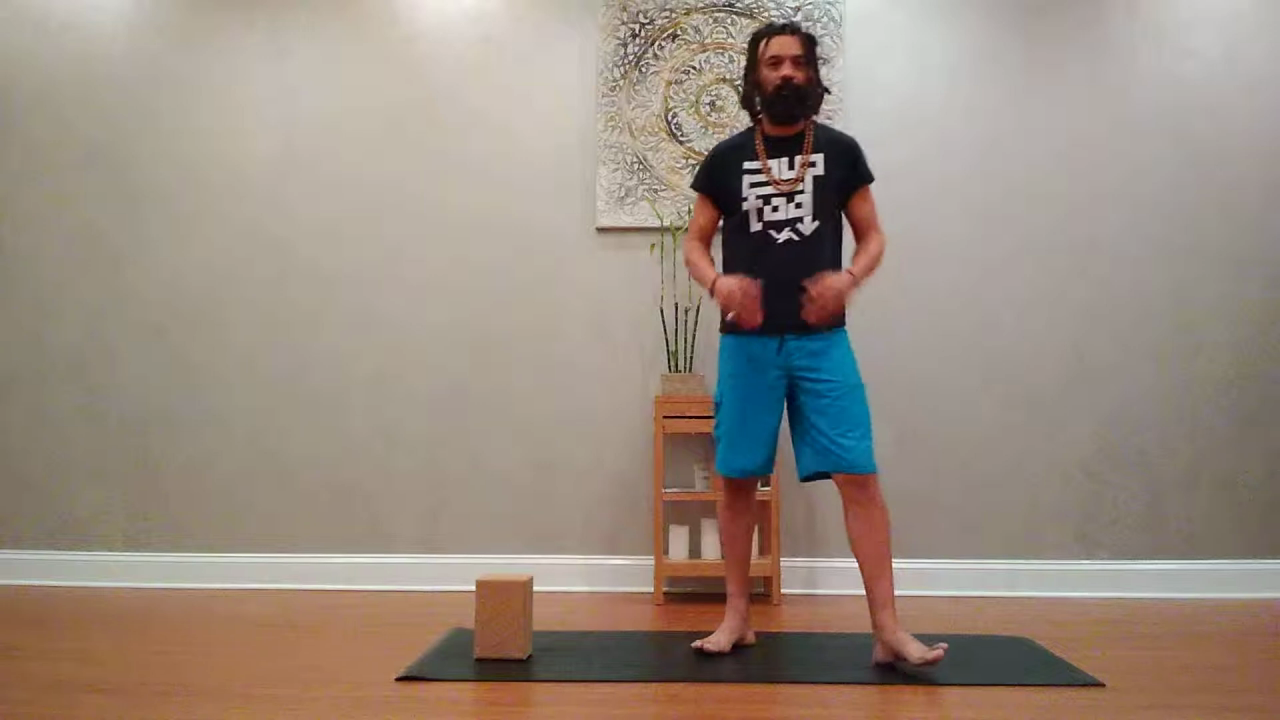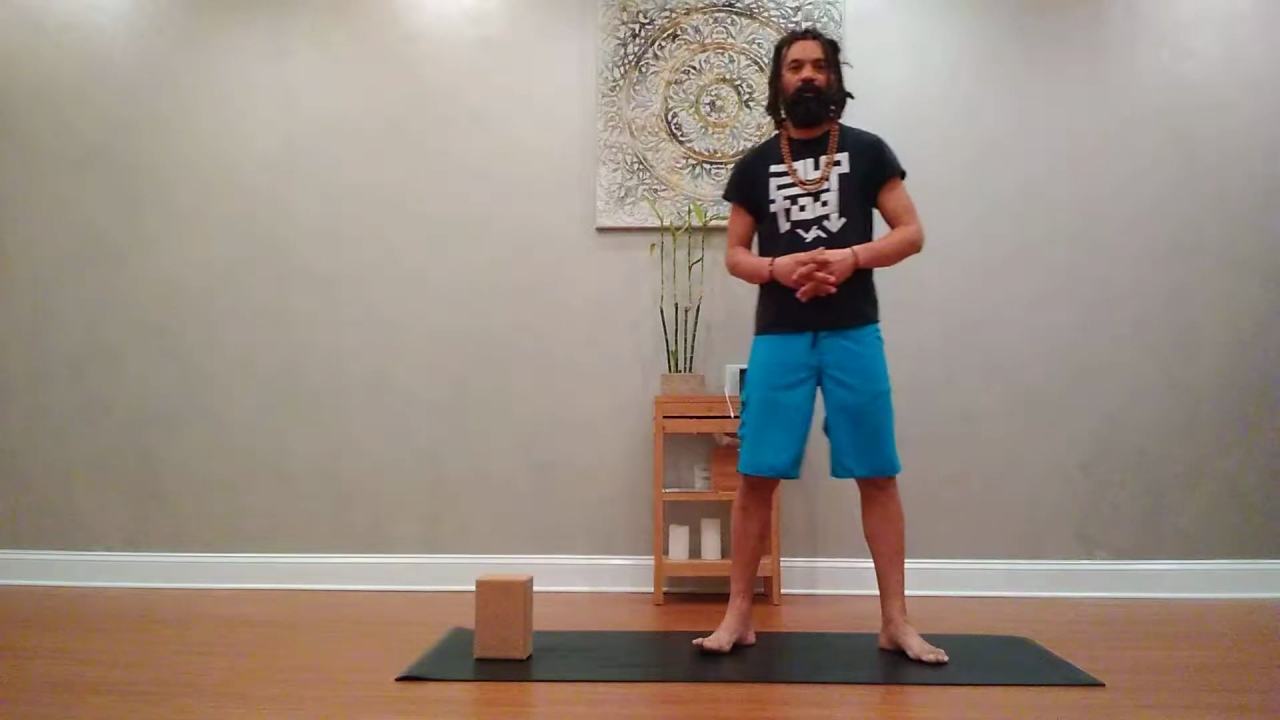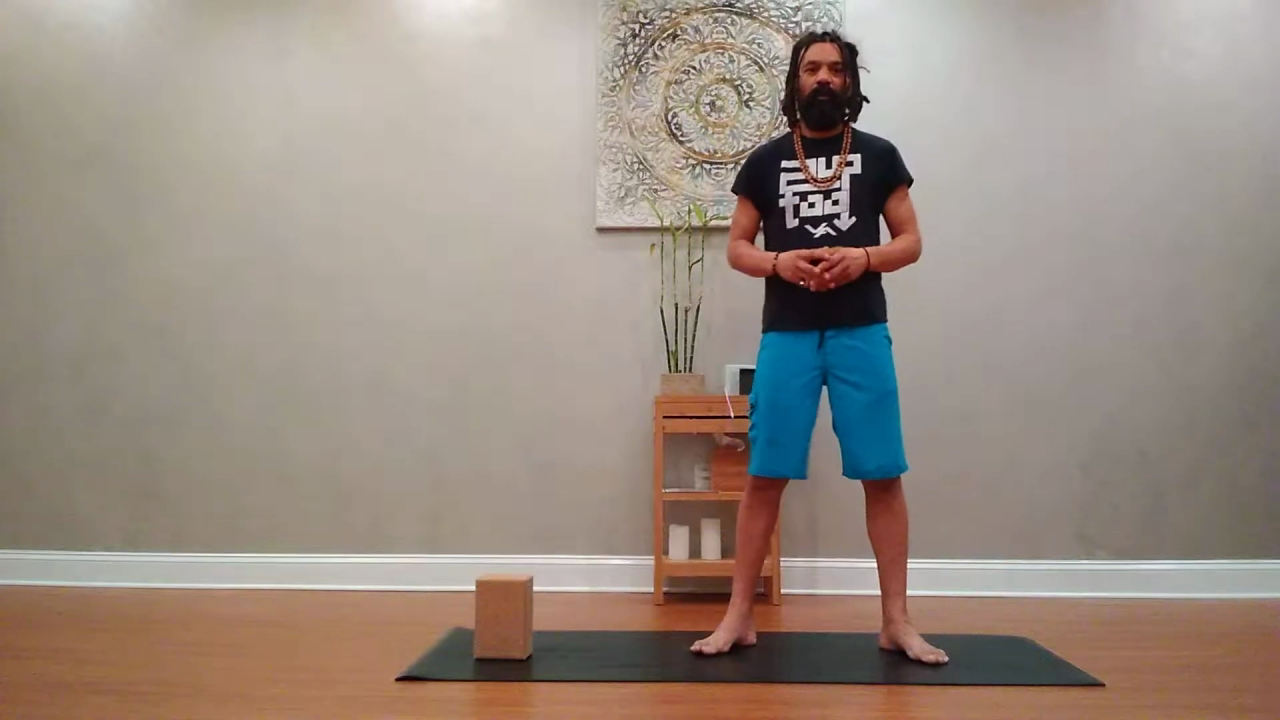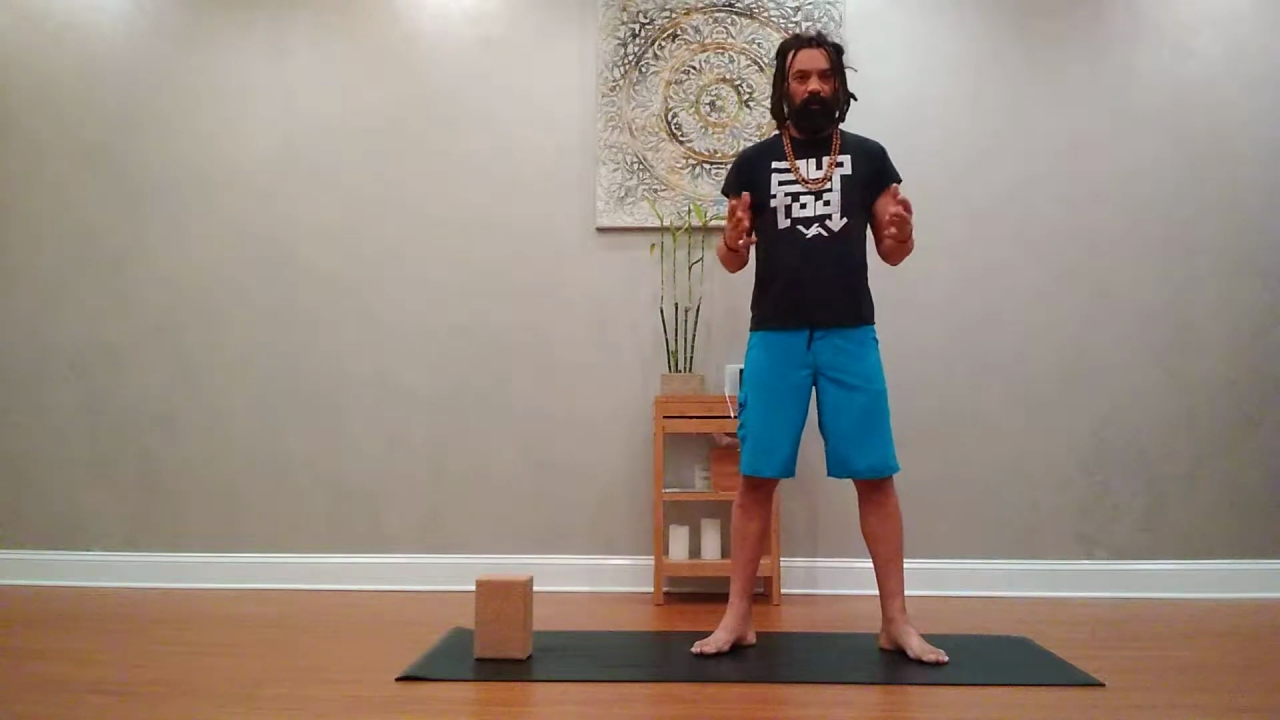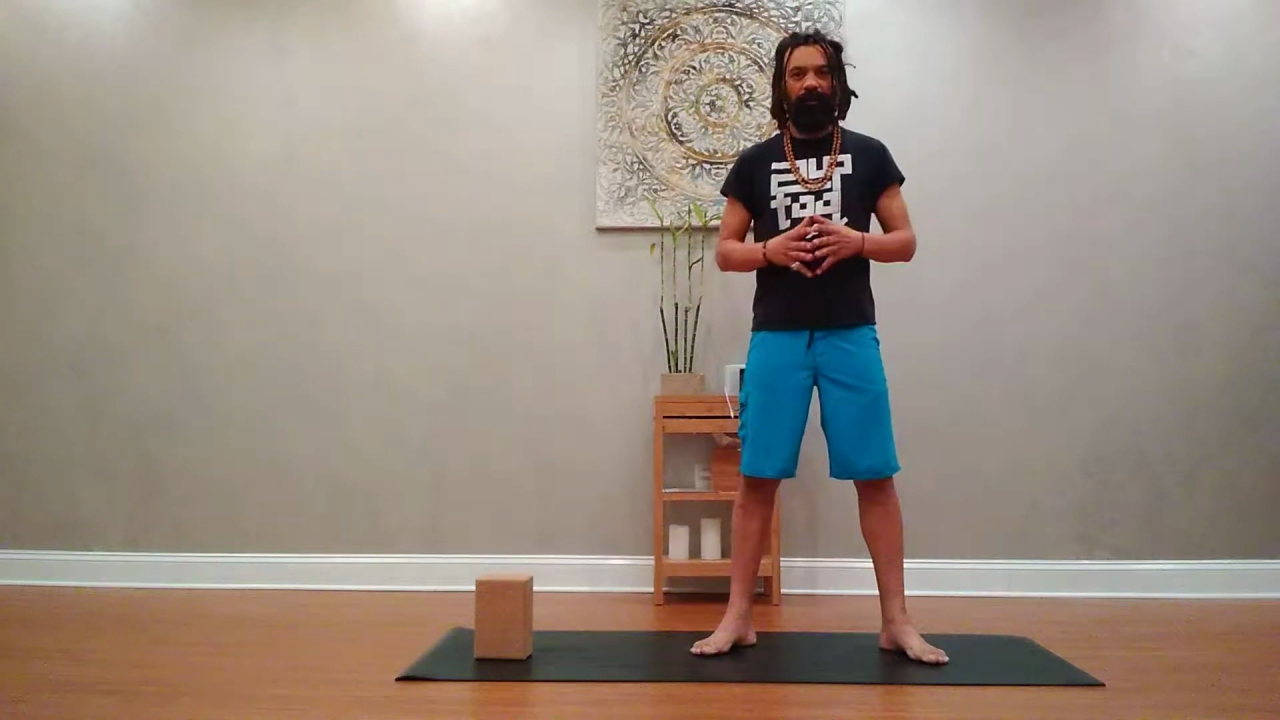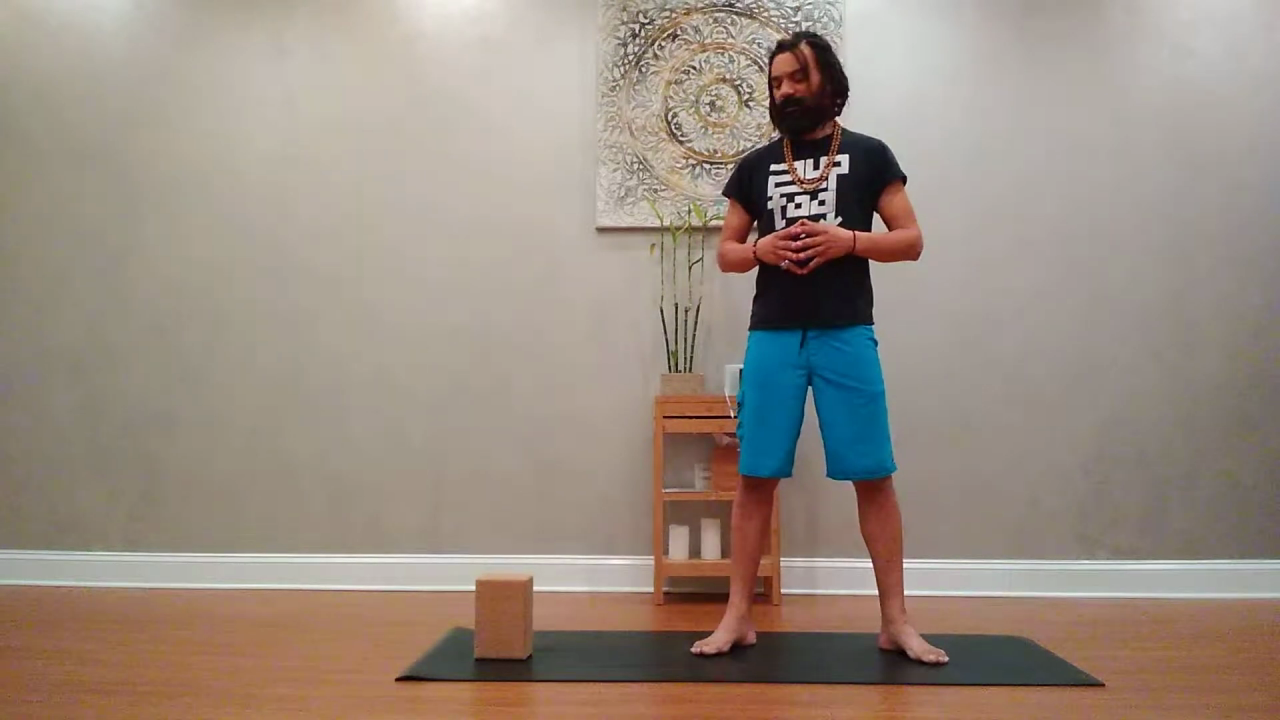
dt=0.5s
person 1, frame 1
left shoulder: (841, 151)
right shoulder: (726, 158)
left elbow: (872, 238)
right elbow: (694, 243)
left wrist: (846, 280)
right wrist: (718, 283)
left hip: (822, 339)
right hip: (748, 341)
left knee: (858, 475)
right knee: (738, 479)
left ankle: (888, 629)
right ankle: (737, 616)
person 1, frame 2
left shoulder: (867, 150)
right shoulder: (755, 165)
left elbow: (910, 233)
right elbow: (734, 253)
left wrist: (850, 257)
right wrist: (777, 267)
left hip: (854, 334)
right hip: (779, 338)
left knee: (877, 476)
right knee: (757, 477)
left ankle: (895, 621)
right ankle: (739, 615)
person 1, frame 3
left shoulder: (880, 155)
right shoulder: (766, 160)
left elbow: (910, 243)
right elbow: (738, 248)
left wrist: (868, 258)
right wrist: (779, 264)
left hip: (862, 333)
right hip: (786, 336)
left knee: (883, 477)
right knee: (765, 477)
left ankle: (896, 621)
right ankle: (739, 615)
person 1, frame 4
left shoulder: (869, 156)
right shoulder: (753, 162)
left elbow: (892, 251)
right elbow: (731, 261)
left wrist: (902, 231)
right wrist: (733, 239)
left hip: (850, 336)
right hip: (774, 337)
left knee: (874, 475)
right knee: (756, 477)
left ankle: (895, 620)
right ankle: (738, 616)
person 1, frame 5
left shoulder: (869, 154)
right shoulder: (755, 162)
left elbow: (906, 241)
right elbow: (725, 251)
left wrist: (855, 240)
right wrist: (770, 250)
left hip: (851, 335)
right hip: (776, 337)
left knee: (875, 476)
right knee: (759, 477)
left ankle: (896, 620)
right ankle: (738, 616)
person 1, frame 6
left shoulder: (869, 154)
right shoulder: (756, 165)
left elbow: (911, 240)
right elbow: (726, 252)
left wrist: (847, 240)
right wrist: (762, 248)
left hip: (847, 336)
right hip: (772, 338)
left knee: (873, 477)
right knee: (756, 478)
left ankle: (895, 620)
right ankle: (738, 615)
